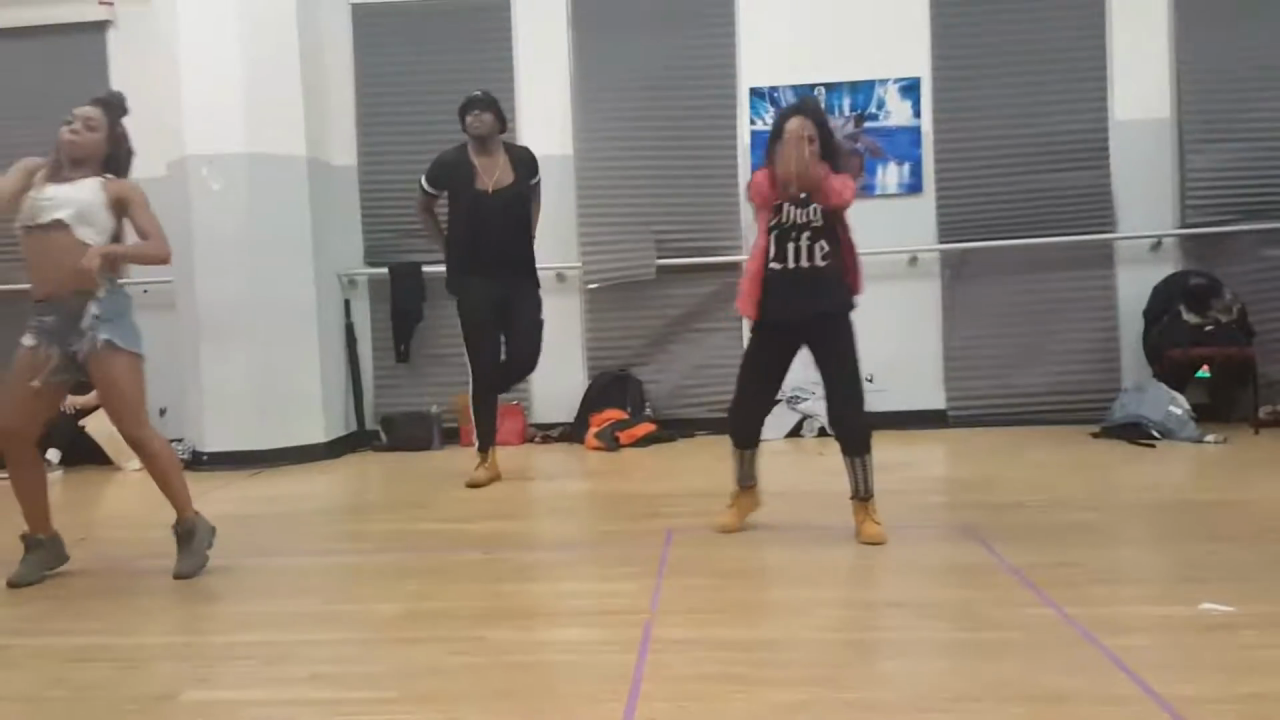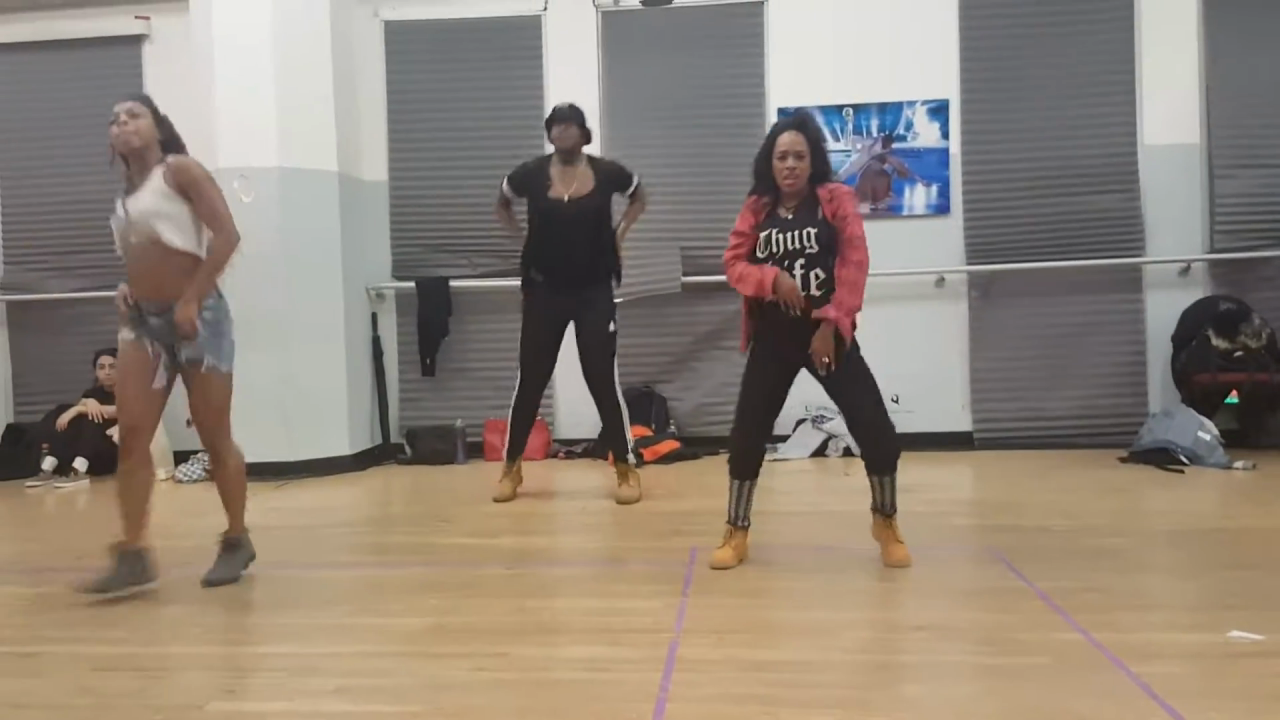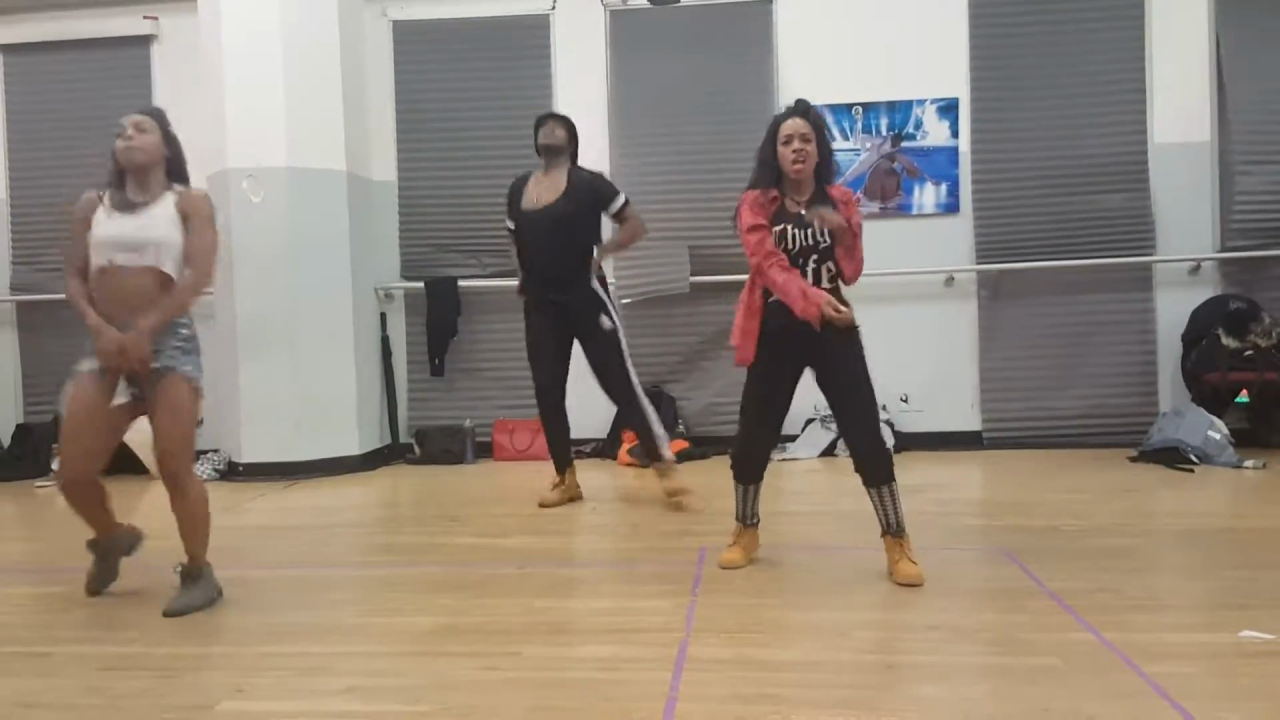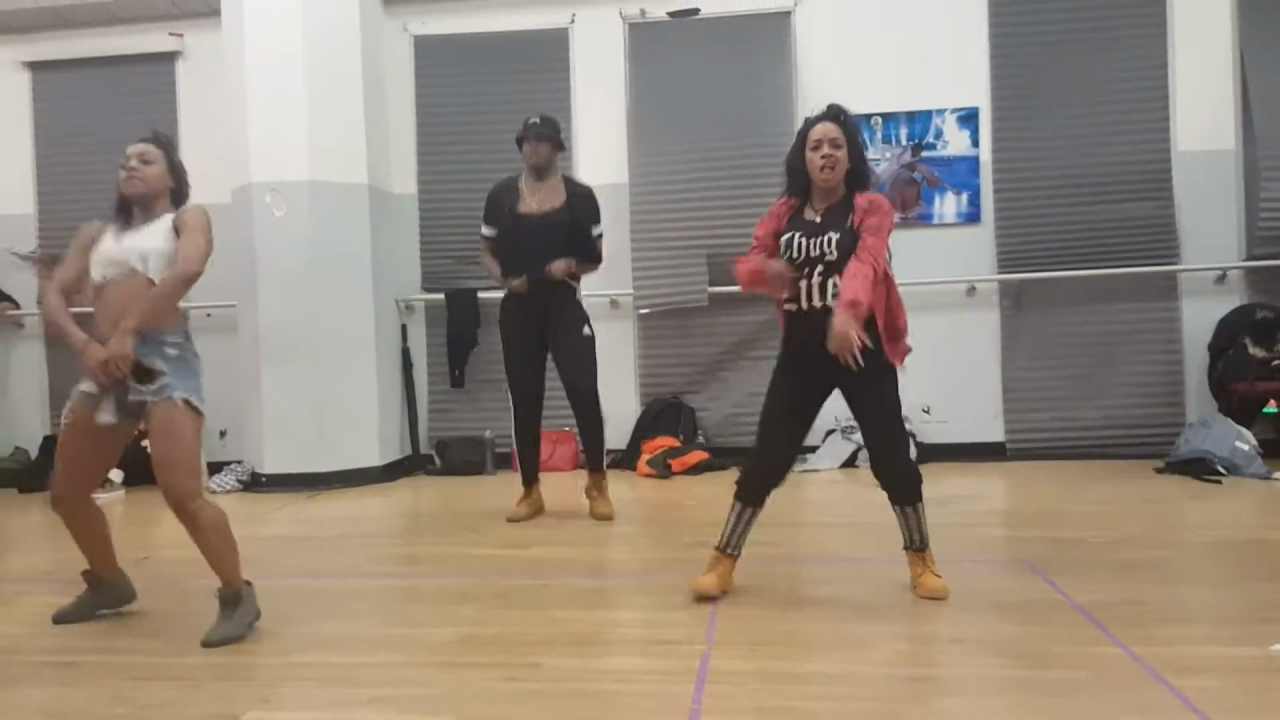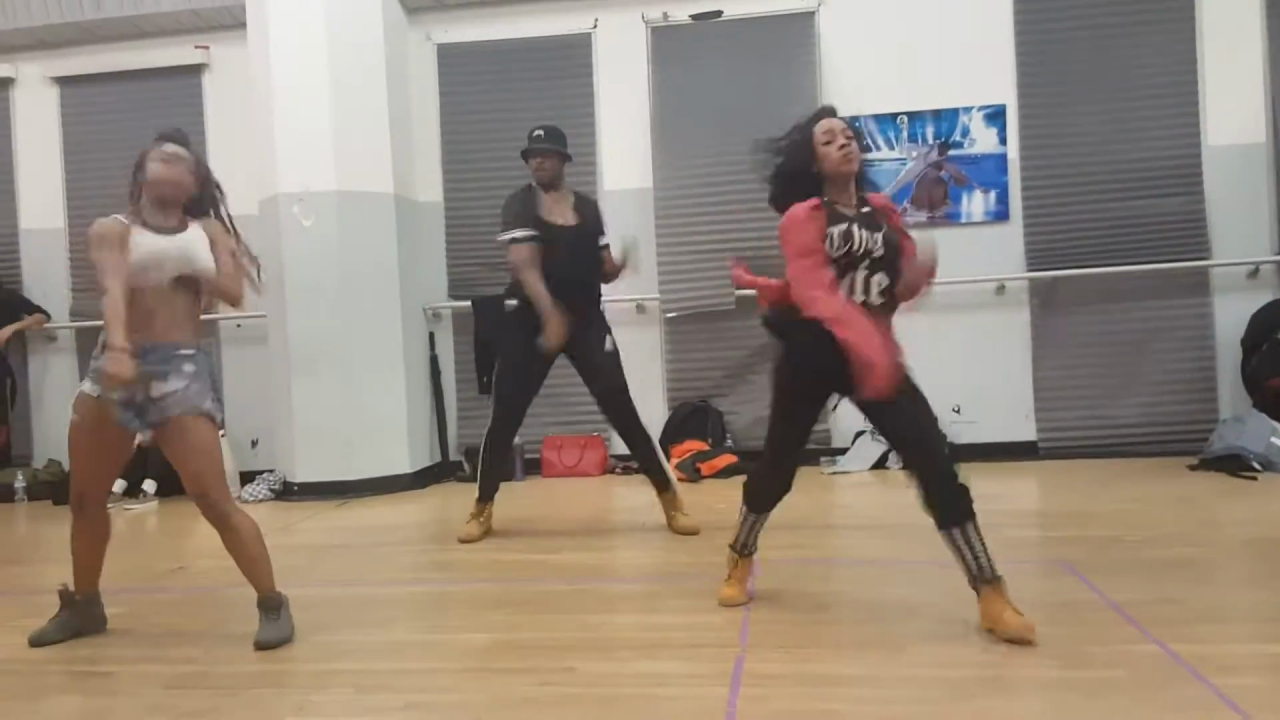
dt=0.7s
person 1, frame 1
left shoulder: (117, 188)
left elbow: (160, 250)
left wrist: (106, 252)
left hip: (97, 310)
right hip: (45, 319)
left knee: (134, 428)
left ankle: (191, 527)
right ankle: (43, 543)
person 1, frame 2
left shoulder: (179, 167)
right shoulder: (123, 193)
left elbow: (227, 234)
left wrist: (190, 296)
right wrist: (128, 289)
left hip: (195, 315)
right hip: (143, 321)
left knee: (215, 439)
right knee: (132, 439)
left ankle: (235, 541)
right ankle: (130, 556)
person 1, frame 3
left shoulder: (189, 202)
right shoulder: (93, 206)
left elbow: (198, 276)
right elbow: (75, 276)
left wrist: (147, 327)
right wrist: (98, 327)
left hip: (169, 342)
right hip: (109, 346)
left knee: (174, 466)
right knee: (72, 473)
left ankle: (198, 574)
right ankle: (113, 539)
person 1, frame 4
left shoulder: (190, 217)
right shoulder: (96, 235)
left elbow: (187, 272)
right elbow: (54, 299)
left wrist: (128, 333)
right wrist: (86, 345)
left hip: (166, 357)
right hip: (108, 367)
left knee: (181, 493)
right knee: (66, 492)
left ankle: (237, 597)
right ankle: (107, 580)
person 1, frame 5
left shoulder: (210, 230)
right shoulder: (112, 229)
left elbow: (233, 292)
right elbow: (110, 286)
right wrist: (115, 350)
left hip: (178, 369)
right hip: (112, 366)
left knee: (214, 501)
right knee: (85, 498)
left ankle: (273, 605)
right ankle: (83, 606)
person 2, frame 1
left shoulder: (836, 183)
right shoulder: (765, 183)
left elbow: (838, 195)
right elbow: (765, 186)
left wrist: (811, 168)
right wrist: (783, 165)
left hip: (827, 313)
right hip: (775, 314)
left knee: (848, 408)
right knee: (745, 409)
left ankle: (864, 505)
right ankle: (744, 493)
person 2, frame 2
left shoulder: (835, 199)
right shoulder: (755, 209)
left elbow: (854, 263)
right elbow: (733, 266)
left wrist: (833, 323)
right wrist: (771, 279)
left hip: (826, 334)
right hip: (770, 337)
left knee: (875, 429)
right knee: (747, 433)
left ankle: (886, 524)
right ankle: (736, 534)
person 2, frame 3
left shoulder: (840, 201)
right shoulder: (756, 204)
left elbow: (852, 270)
right elbow: (768, 267)
left wrist: (843, 234)
right wrist: (813, 301)
left hip: (834, 333)
right hip: (776, 334)
left knee: (866, 435)
right knee: (753, 437)
left ankle: (897, 545)
right ankle: (745, 533)
person 2, frame 4
left shoulder: (871, 209)
right shoulder: (783, 212)
left elbow: (867, 266)
right elbow: (751, 264)
left wrist: (848, 310)
right wrist: (765, 270)
left hip: (862, 350)
right hip: (800, 354)
left knee: (892, 462)
right knee: (768, 460)
left ankle: (919, 558)
right ankle: (723, 562)
person 2, frame 5
left shoulder: (882, 212)
right shoulder: (801, 217)
right elbow: (814, 292)
left wrist: (916, 274)
right wrist: (865, 345)
left hip: (874, 359)
right hip: (808, 360)
left knee: (935, 467)
right knee: (775, 470)
left ankle: (992, 597)
right ankle: (740, 562)
person 3, frame 1
left shoulder: (522, 158)
right shoulder: (449, 164)
right elbow: (425, 206)
right wrist: (448, 246)
left hip: (519, 275)
right hip: (473, 279)
left knee: (525, 357)
right knee: (483, 366)
left ankle: (475, 403)
right ankle: (487, 458)
person 3, frame 2
left shoulder: (606, 172)
right shoulder: (531, 173)
left elbow: (639, 196)
right elbow: (502, 204)
left wrist: (620, 231)
right wrist: (522, 238)
left hip: (593, 290)
right hip: (544, 290)
left knee: (602, 380)
right knee: (531, 379)
left ankle: (627, 470)
right ankle: (512, 470)
person 3, frame 3
left shoulder: (588, 184)
right shoulder: (518, 188)
left elbow: (635, 225)
left wrist: (597, 255)
right wrist: (522, 276)
left hip: (584, 294)
right hip: (542, 302)
left knee: (620, 381)
right knee: (547, 391)
left ankle: (664, 465)
right ankle: (565, 479)
person 3, frame 4
left shoulder: (579, 196)
right shoulder: (501, 195)
left elbow: (596, 258)
right elbow: (488, 253)
left wrist: (571, 267)
right wrist: (504, 279)
left hip: (565, 305)
right hip: (519, 308)
left knee: (584, 393)
right knee: (525, 402)
left ankle: (596, 484)
right ankle: (531, 491)
person 3, frame 5
left shoulder: (587, 207)
right shoulder: (520, 205)
left elbow: (603, 270)
right elbow: (523, 267)
left wrist: (616, 267)
right wrist: (550, 316)
left hip: (586, 322)
right hip: (532, 323)
left knee: (623, 415)
right knee: (504, 417)
left ankle: (671, 503)
right ankle: (482, 510)
